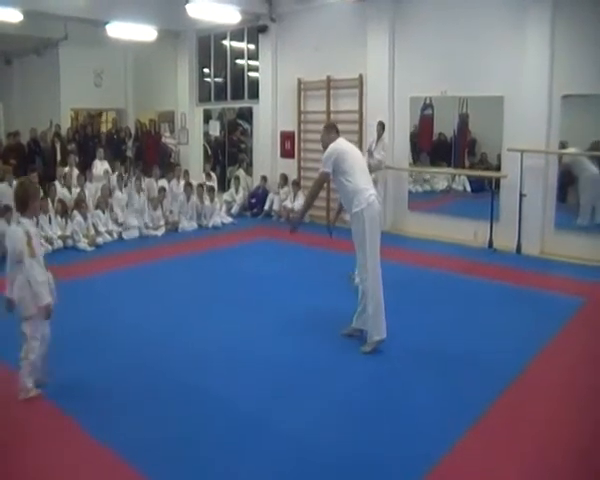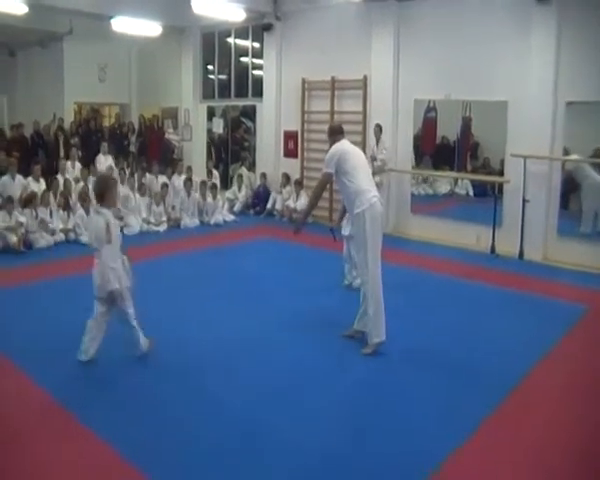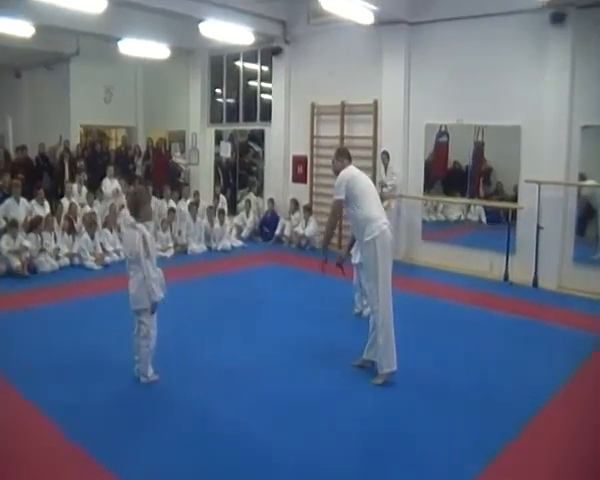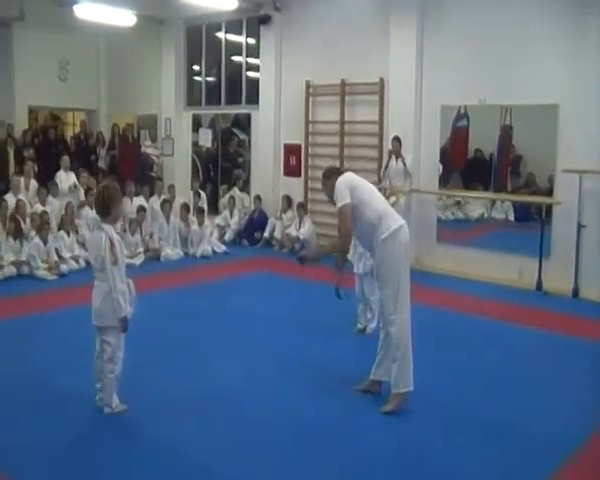
dt=0.7s
person 1, frame 1
left shoulder: (333, 149)
right shoulder: (347, 148)
left elbow: (317, 186)
left wrist: (300, 215)
right wrist: (336, 216)
left hip: (364, 209)
right hip: (365, 207)
left knee: (370, 270)
right knee: (364, 270)
left ankle: (375, 333)
right ankle: (361, 324)
person 1, frame 2
left shoulder: (336, 150)
right shoulder: (354, 150)
left elbow: (320, 187)
left wrist: (303, 217)
right wrist: (340, 218)
left hip: (365, 211)
right hip: (368, 209)
left knee: (370, 272)
right knee: (364, 271)
left ankle: (375, 336)
right ankle: (362, 326)
person 1, frame 3
left shoulder: (344, 176)
right shoulder: (359, 176)
left elbow: (334, 218)
left wrist: (324, 250)
right wrist: (346, 252)
left hip: (375, 238)
right hip: (376, 236)
left knee: (380, 301)
right knee: (374, 301)
left ankle: (386, 365)
right ankle: (371, 356)
person 1, frame 4
left shoulder: (341, 184)
left elbow: (346, 230)
right elbow: (344, 241)
left wrist: (337, 268)
right wrist: (315, 255)
left hip: (390, 238)
right hip: (388, 237)
left knee: (395, 315)
right knee: (385, 313)
person 2, frame 1
left shoulder: (14, 228)
right shoulder: (28, 232)
left elbow: (11, 264)
right elbow: (34, 270)
left wrist: (10, 293)
right wrist: (45, 301)
left hip: (21, 291)
right hip: (31, 294)
left knee: (41, 334)
right knee: (34, 340)
left ankle: (34, 375)
right ankle: (26, 387)
person 2, frame 2
left shoulder: (95, 217)
right shoulder: (108, 221)
right elbow: (109, 257)
right wrist: (113, 286)
left hip: (100, 274)
right hip: (112, 275)
left knee: (100, 314)
right knee: (128, 311)
right ankle: (141, 344)
person 2, frame 3
left shoulder: (128, 231)
right shoulder: (144, 235)
right elbow: (149, 269)
right wrist: (155, 295)
left hip: (135, 287)
right hip: (145, 290)
left knee: (140, 330)
right knee: (148, 332)
left ankle: (140, 367)
right ankle: (145, 372)
person 2, frame 4
left shoulder: (95, 234)
right shoulder: (111, 239)
right elbow: (116, 279)
right wrist: (123, 311)
left hip: (100, 301)
right hip: (112, 304)
left knee: (102, 352)
right knee: (113, 354)
left ankle: (102, 396)
right ankle: (109, 402)
